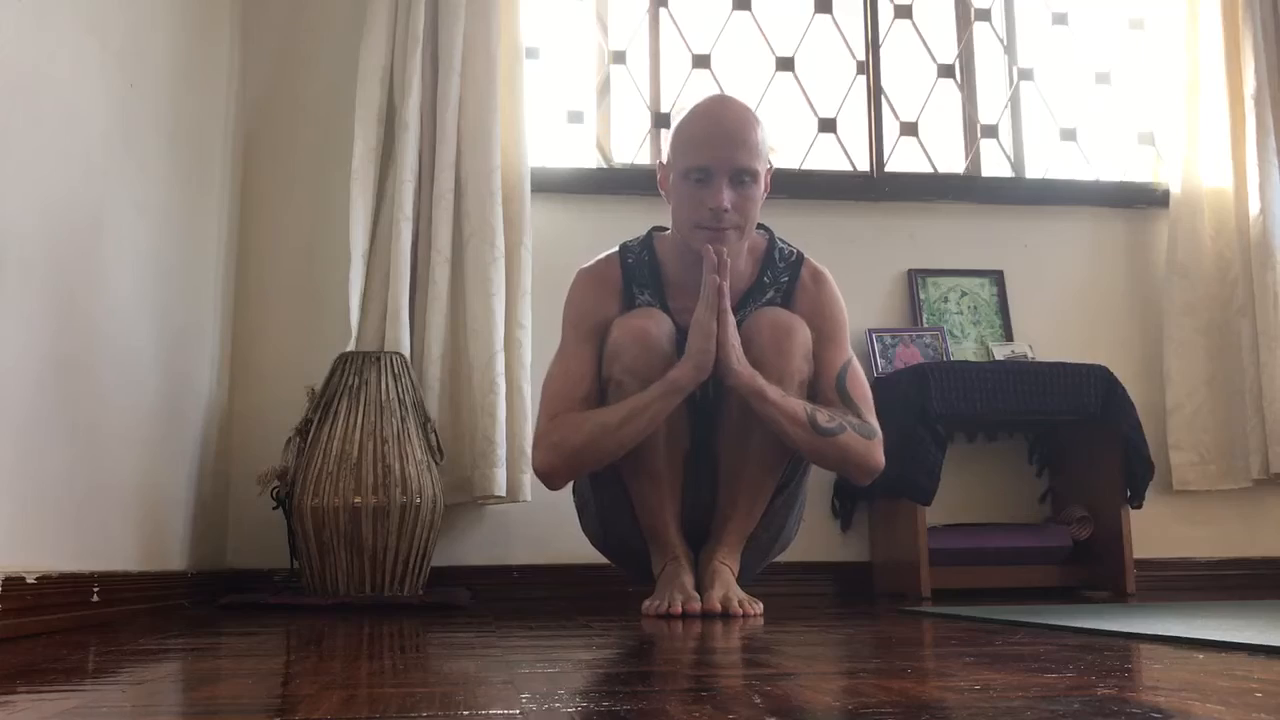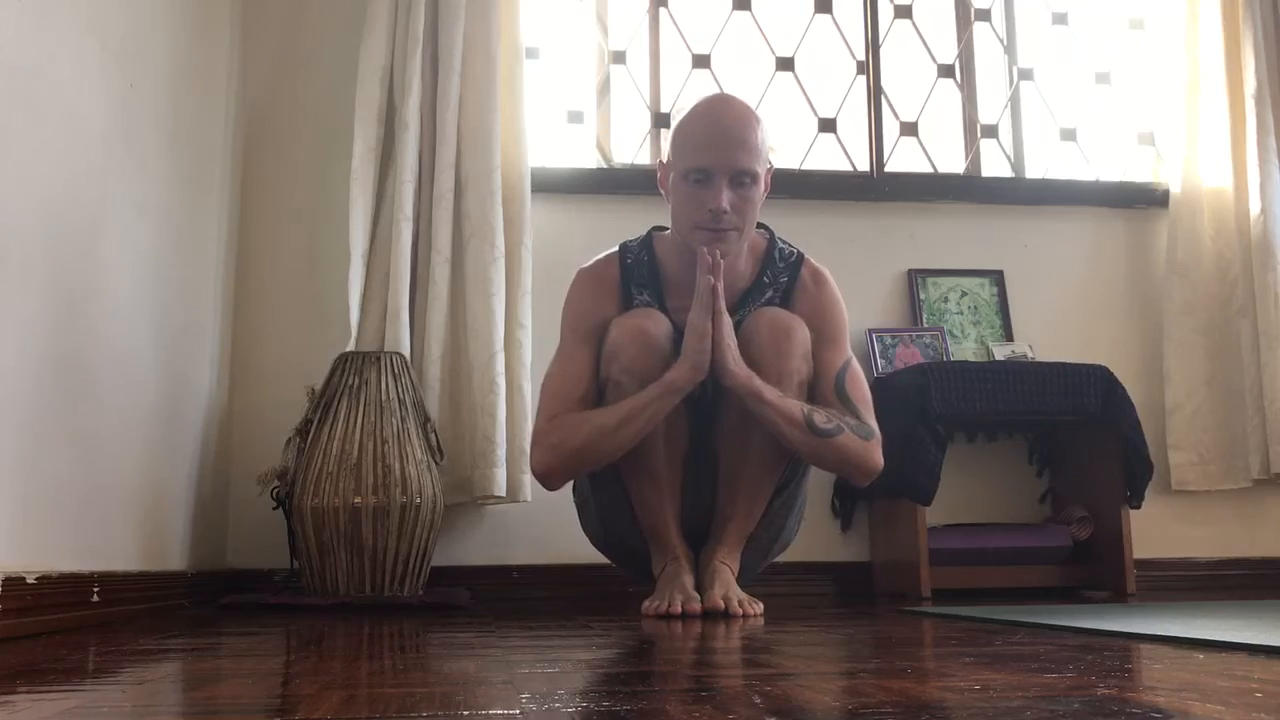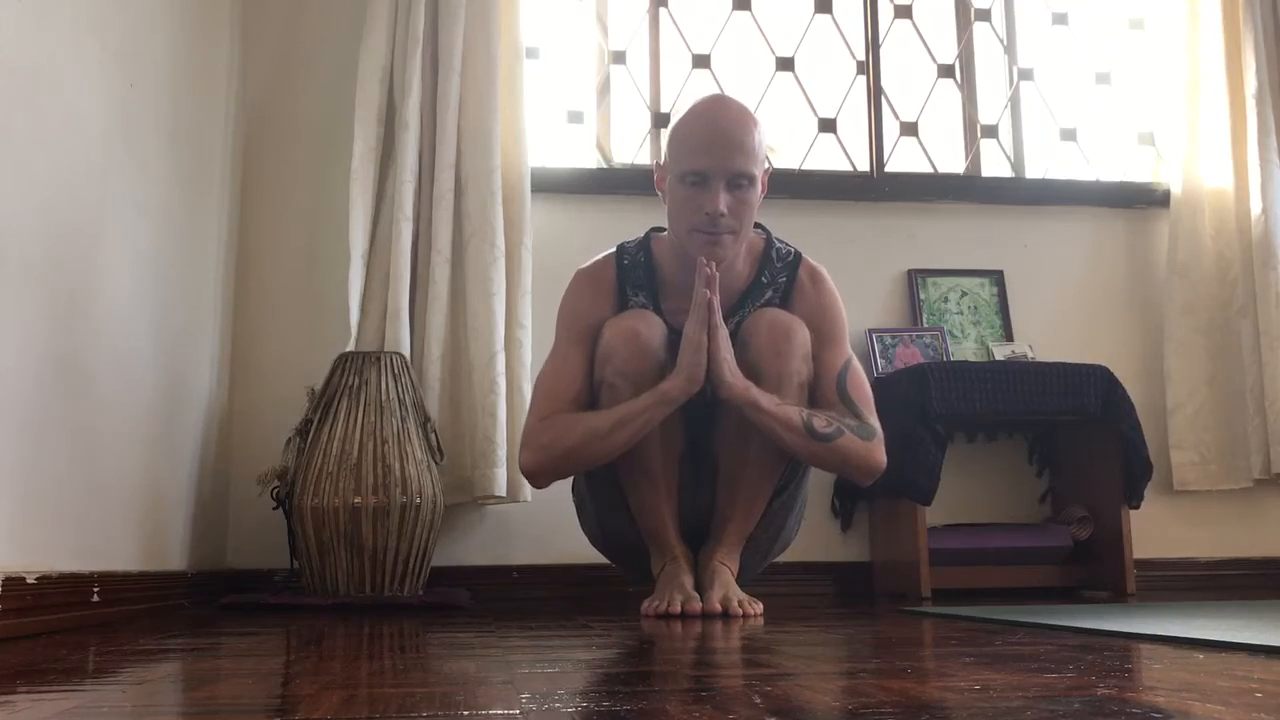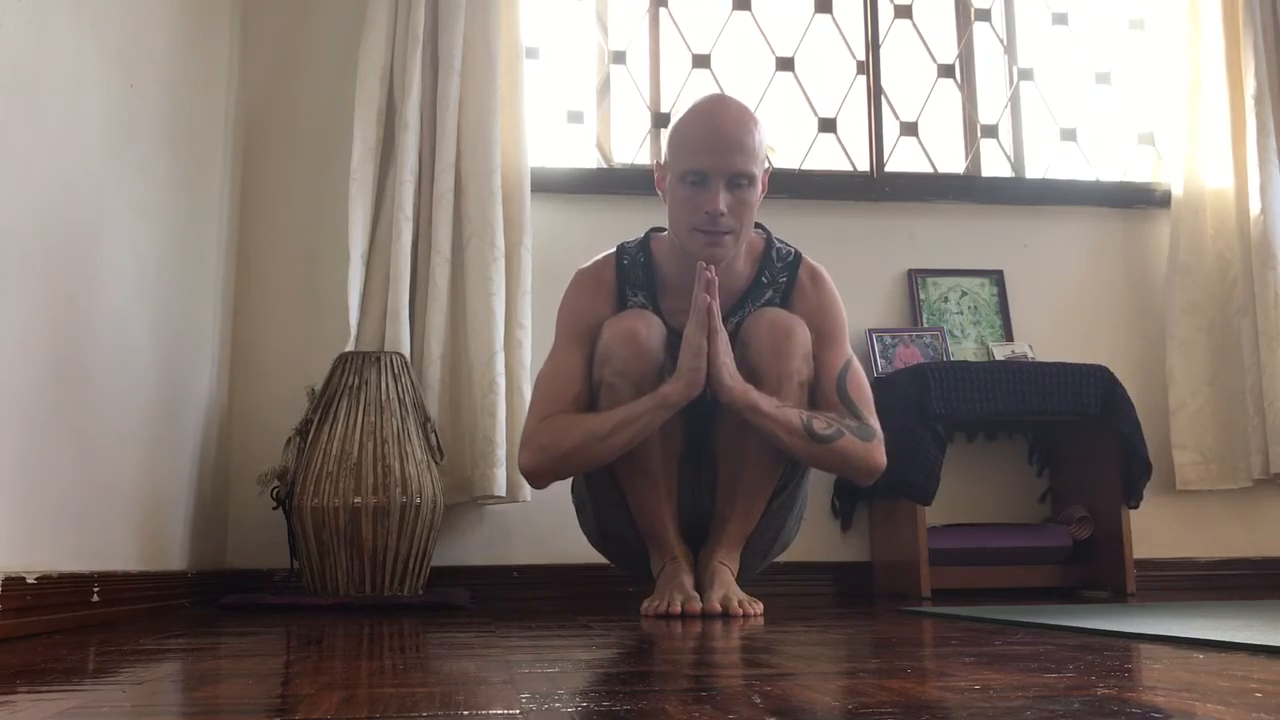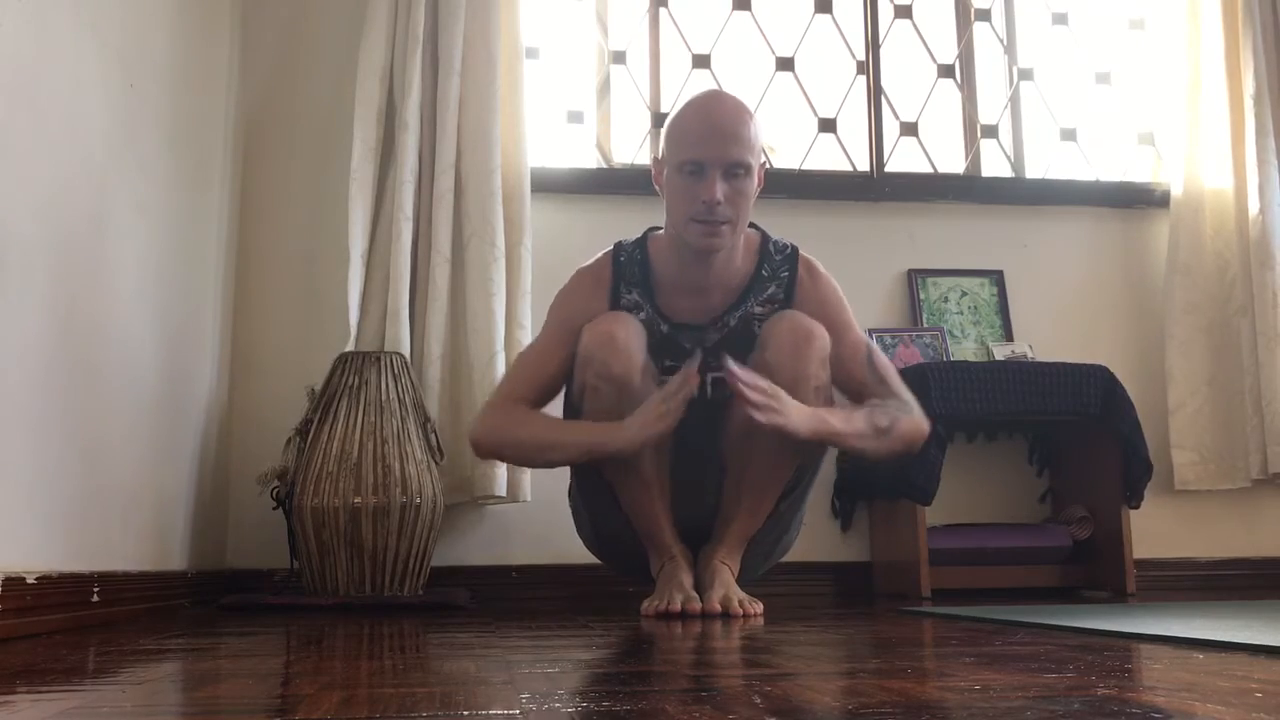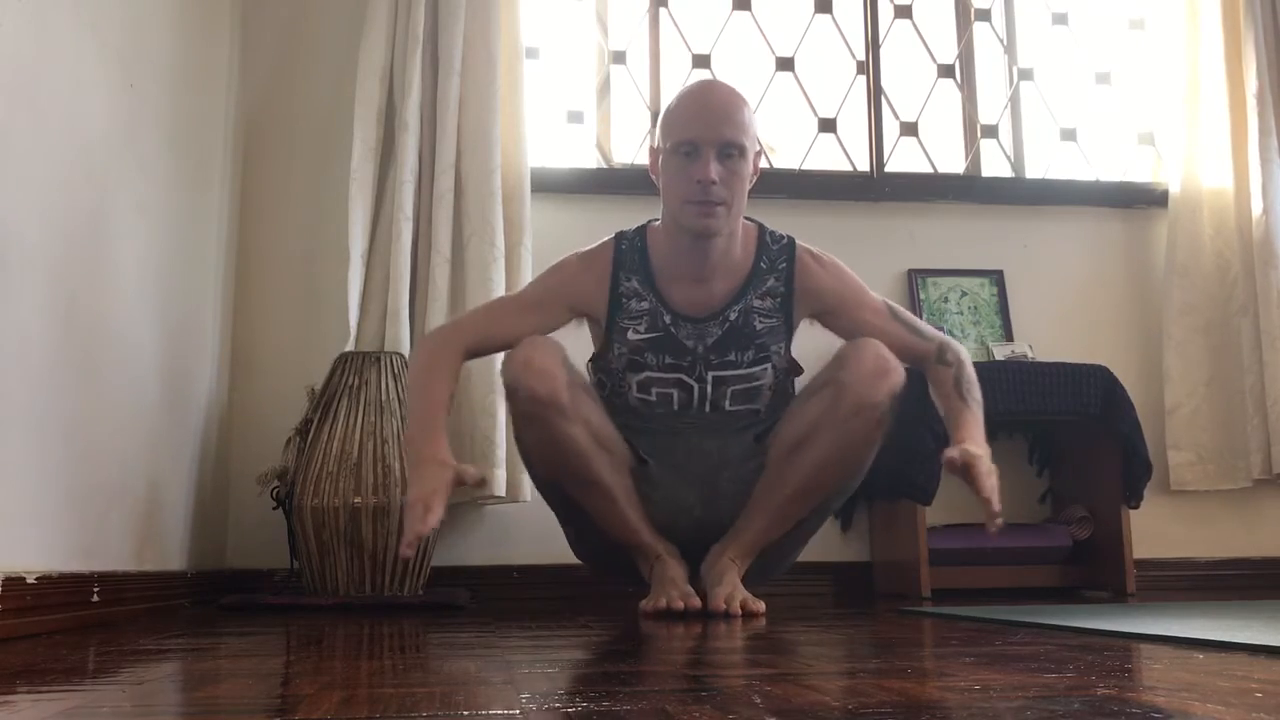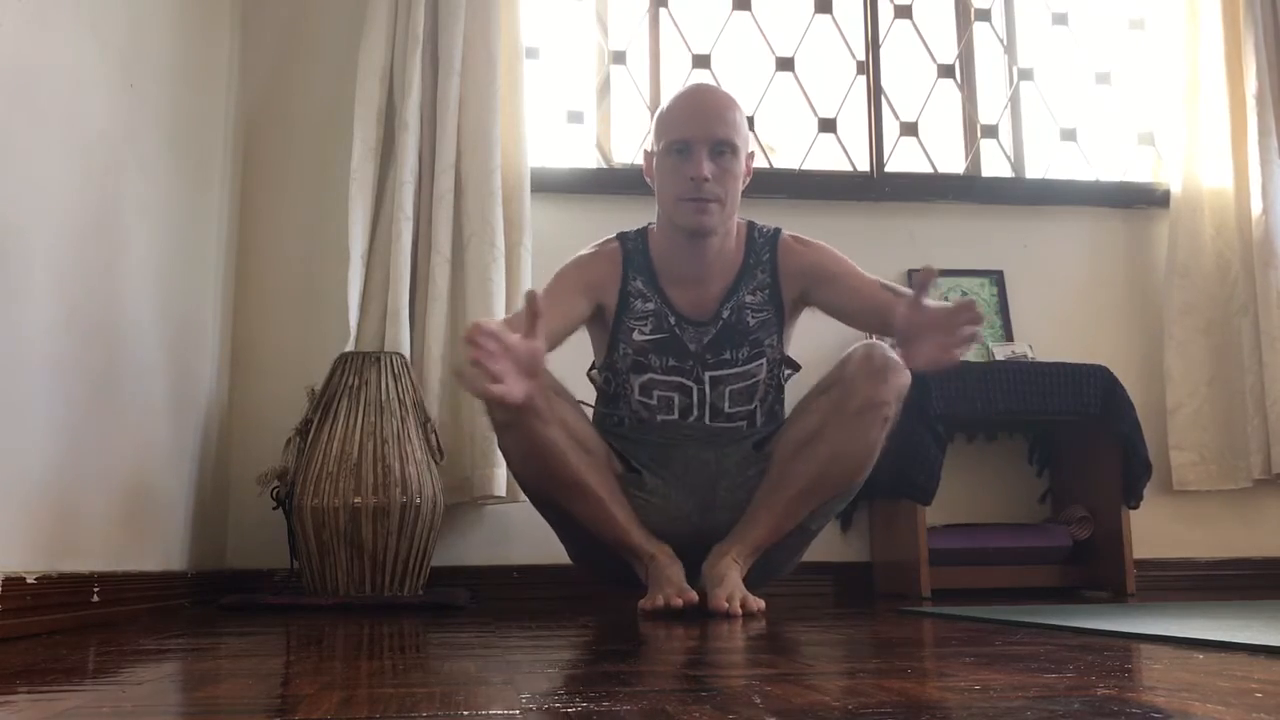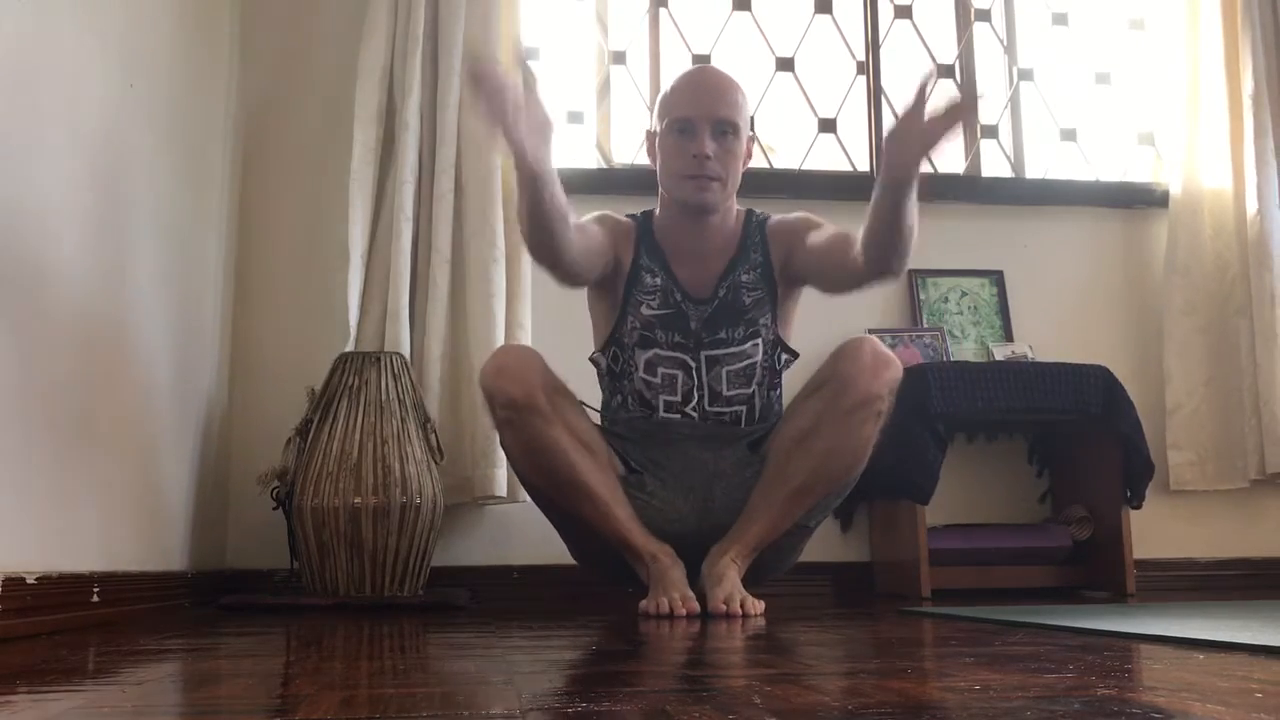
dt=0.4s
person 1, frame 1
left shoulder: (805, 285)
right shoulder: (605, 282)
left elbow: (867, 457)
right elbow: (551, 460)
left wrist: (744, 374)
right wrist: (684, 374)
left hip: (750, 520)
right hip: (636, 521)
left knee: (781, 331)
right knee: (638, 333)
left ankle: (723, 560)
right ankle: (670, 561)
person 1, frame 2
left shoulder: (805, 285)
right shoulder: (604, 282)
left elbow: (865, 458)
right elbow: (549, 460)
left wrist: (741, 375)
right wrist: (681, 374)
left hip: (750, 520)
right hip: (636, 521)
left knee: (781, 332)
right knee: (637, 333)
left ankle: (723, 560)
right ankle: (670, 561)
person 1, frame 3
left shoulder: (803, 285)
right shoulder: (602, 283)
left elbow: (868, 455)
right elbow: (538, 457)
left wrist: (739, 386)
right wrist: (676, 385)
left hip: (751, 521)
right hip: (636, 521)
left knee: (780, 333)
right knee: (631, 335)
left ankle: (722, 560)
right ankle: (670, 562)
person 1, frame 4
left shoulder: (804, 285)
right shoulder: (601, 284)
left elbow: (868, 457)
right elbow: (538, 458)
left wrist: (738, 389)
right wrist: (675, 389)
left hip: (751, 519)
right hip: (634, 520)
left knee: (780, 332)
right knee: (629, 335)
left ankle: (722, 560)
right ankle: (669, 561)
person 1, frame 5
left shoulder: (798, 280)
right shoulder: (602, 283)
left elbow: (908, 420)
right elbow: (491, 429)
left wrist: (813, 418)
right wrist: (623, 434)
left hip: (753, 518)
right hip: (634, 522)
left knee: (798, 336)
right knee: (609, 339)
left ankle: (724, 559)
right ankle: (668, 560)
person 1, frame 6
left shoulder: (799, 272)
right shoulder: (601, 271)
left elbow: (941, 354)
right elbow: (442, 345)
left wrist: (970, 438)
right wrist: (428, 456)
left hip: (755, 515)
right hip: (623, 511)
left knee: (874, 366)
right knee: (531, 365)
left ankle: (729, 559)
right ankle: (656, 560)
person 1, frame 7
left shoulder: (792, 262)
right shoulder: (605, 267)
left elbow: (903, 314)
right elbow: (514, 341)
left wrist: (925, 339)
right wrist: (501, 368)
left hip: (759, 512)
right hip: (626, 514)
left knee: (876, 376)
right knee: (508, 380)
left ankle: (734, 559)
right ankle: (653, 560)
person 1, frame 8
left shoulder: (784, 244)
right shoulder: (619, 246)
left elbow: (872, 257)
right elbow: (561, 249)
left wrist: (895, 186)
right wrist: (533, 164)
left hip: (760, 510)
right hip: (629, 508)
left knee: (869, 366)
right knee: (509, 373)
left ankle: (733, 560)
right ankle: (655, 562)
